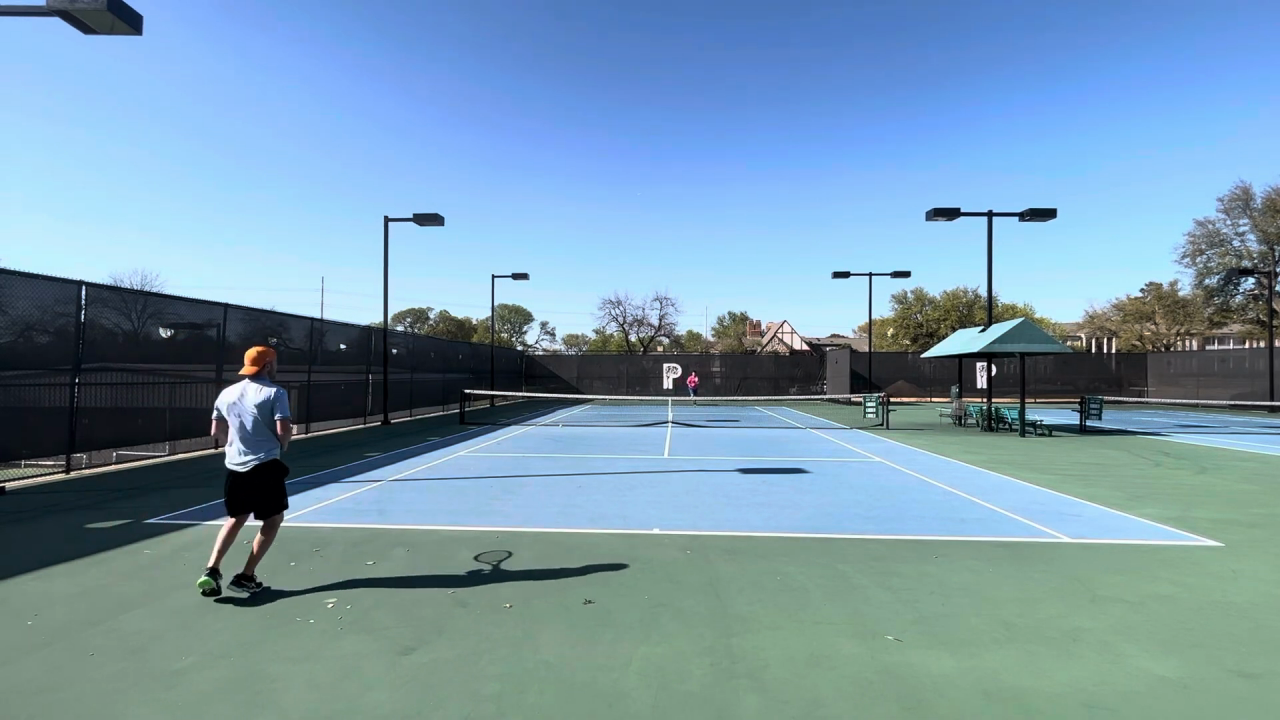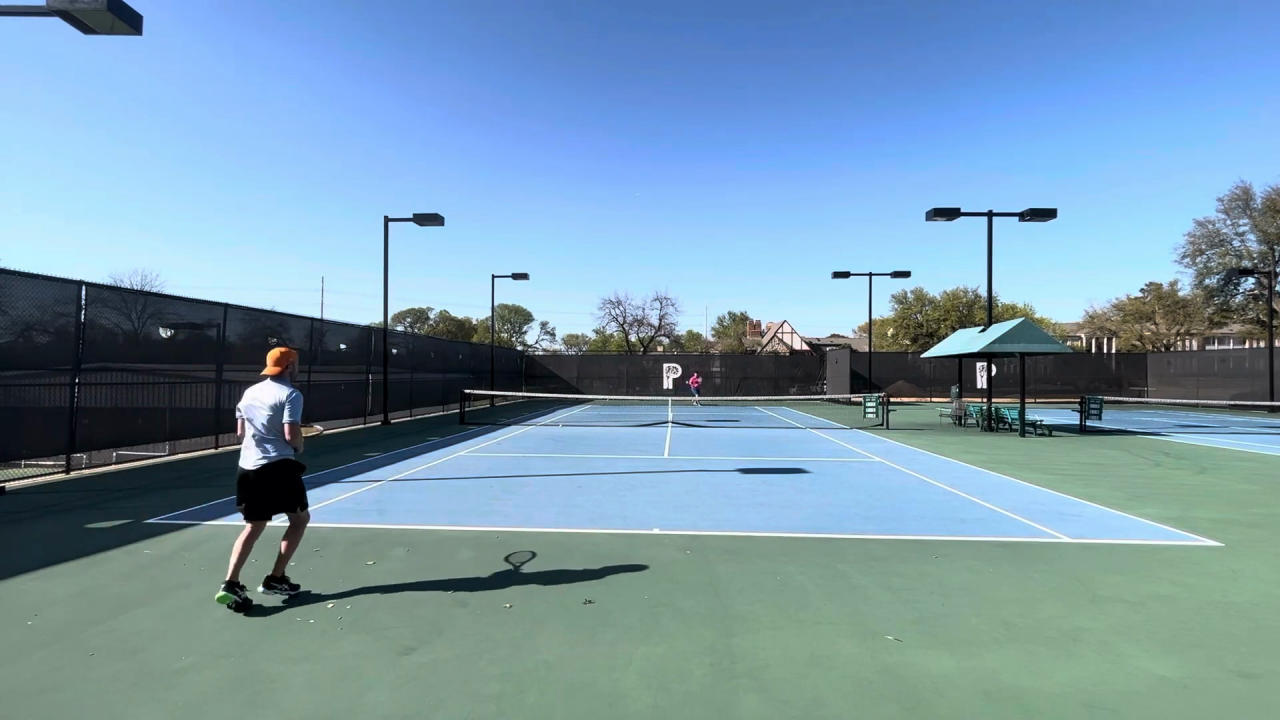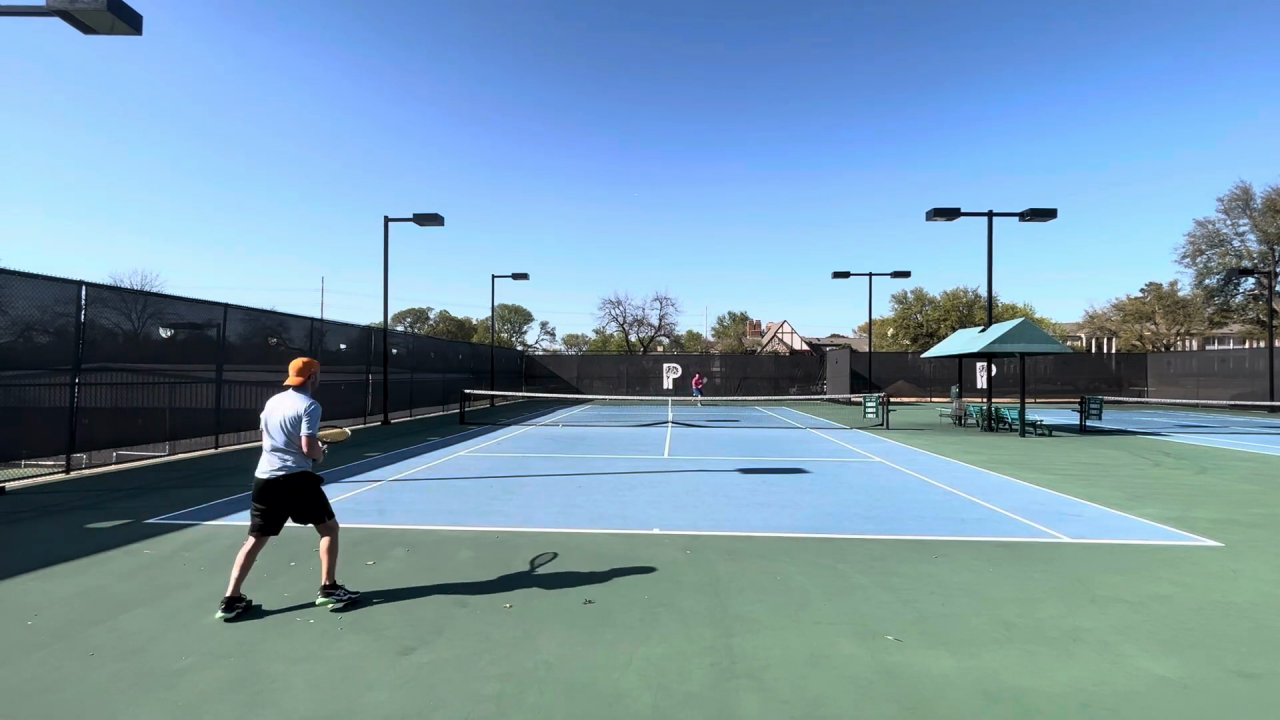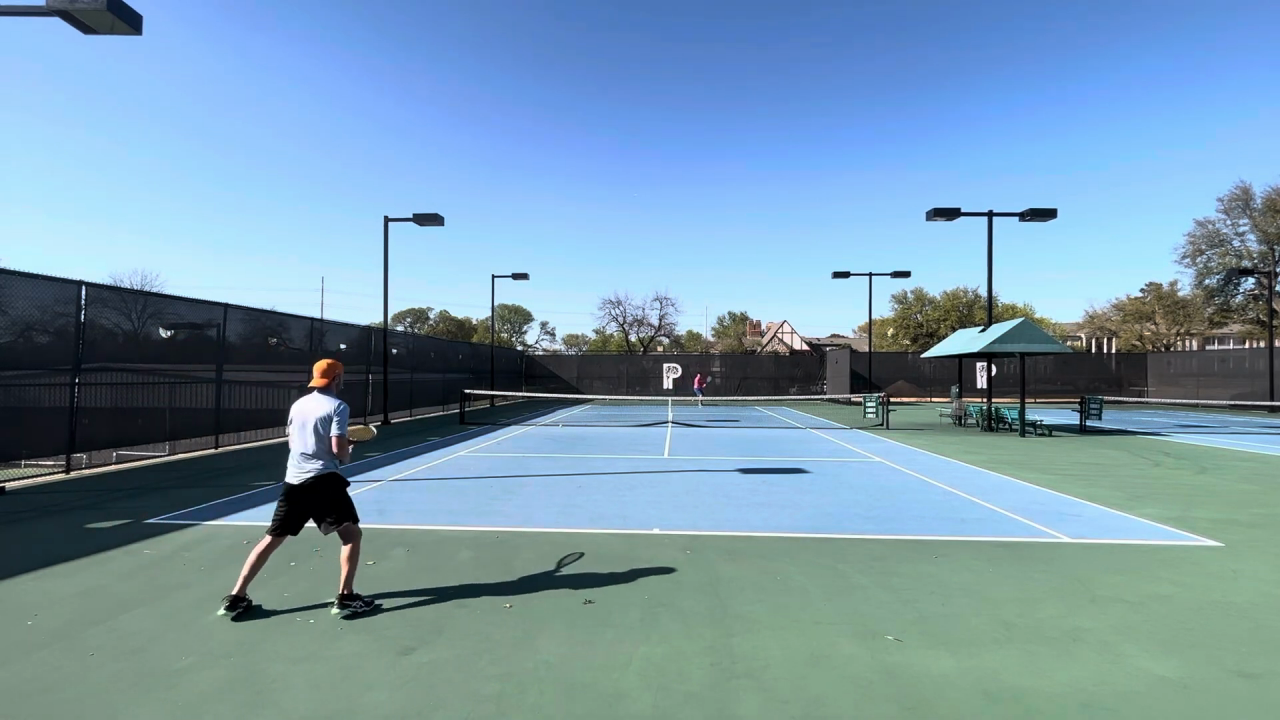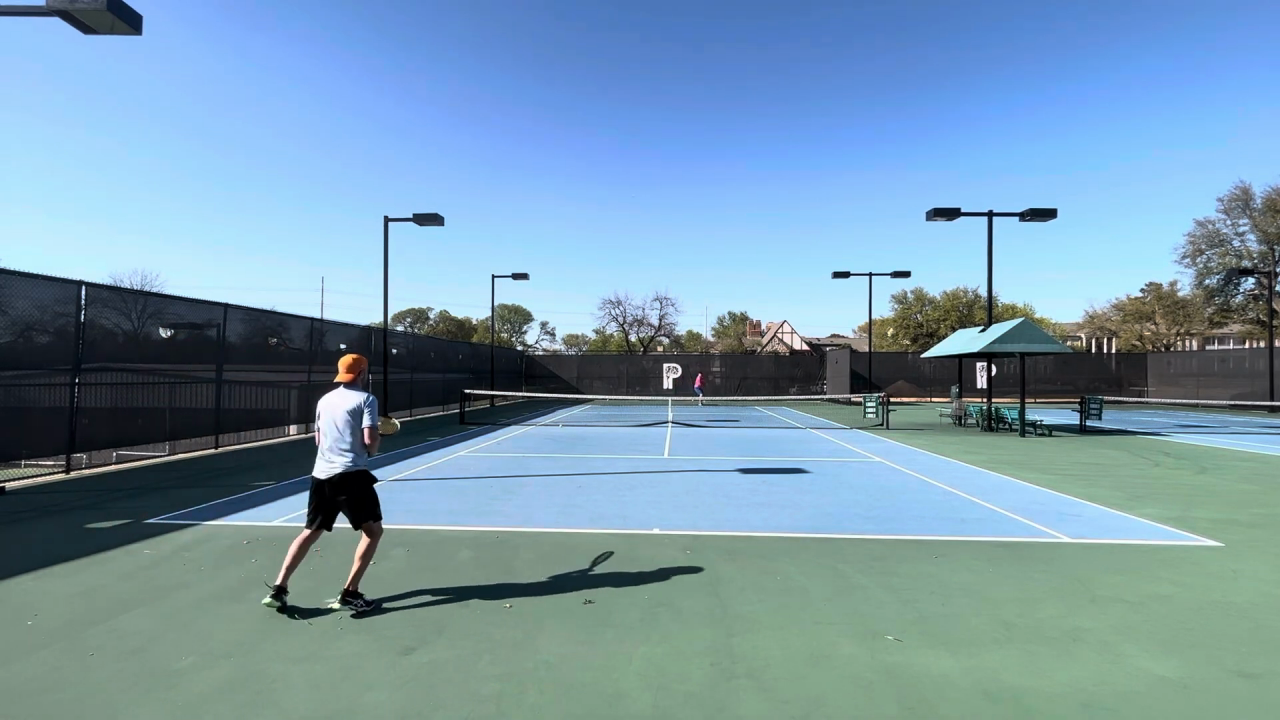
dt=0.1s
person 1, frame 1
left shoulder: (227, 393)
right shoulder: (276, 393)
left elbow: (216, 432)
right elbow: (284, 431)
right wrist: (283, 444)
left hip: (235, 467)
right hip: (265, 466)
left knee: (234, 519)
right knee: (272, 522)
left ankle: (212, 570)
right ankle: (245, 577)
person 1, frame 2
left shoulder: (250, 393)
right shoulder: (290, 394)
left elbow: (240, 432)
right elbow: (291, 434)
right wrist: (298, 446)
left hip: (248, 468)
right hip: (279, 465)
left knee: (253, 527)
right knee: (300, 518)
left ankle: (230, 584)
right ankle: (276, 578)
person 1, frame 3
left shoulder: (273, 402)
right shoulder: (310, 406)
right elbow: (309, 447)
right wrist: (320, 453)
left hip: (265, 478)
right hip: (298, 479)
left knee: (257, 539)
right knee: (329, 529)
left ankle: (232, 598)
right ankle: (328, 587)
person 1, frame 4
left shoulder: (297, 405)
right shoulder: (338, 406)
right elbow: (338, 448)
right wrist: (347, 455)
left hip: (294, 481)
right hip: (322, 480)
left knee: (272, 539)
right knee: (352, 534)
left ankle: (236, 597)
right ankle: (346, 597)
person 1, frame 5
left shoulder: (324, 401)
right shoulder: (366, 399)
right elbow: (370, 439)
right wrist: (372, 451)
left hip: (322, 476)
right hip: (350, 477)
left knee: (310, 532)
right knee: (373, 531)
left ankle: (279, 588)
right ankle: (350, 593)
